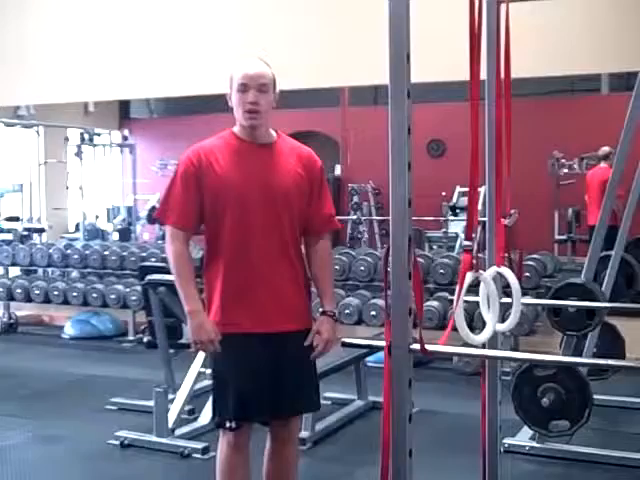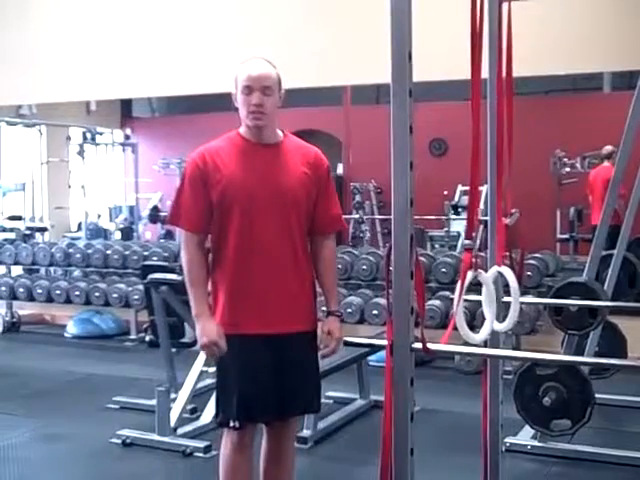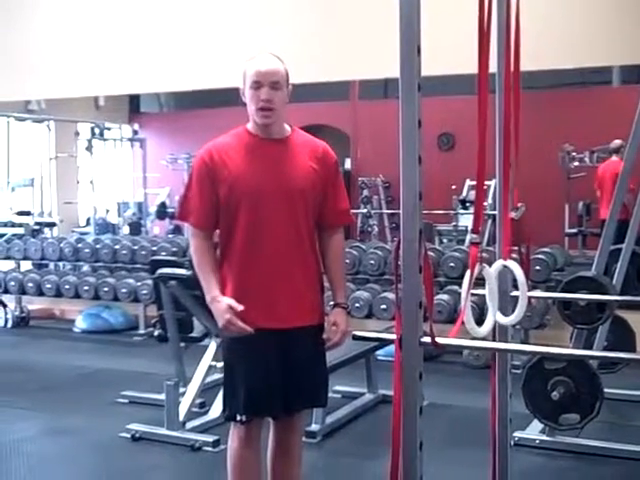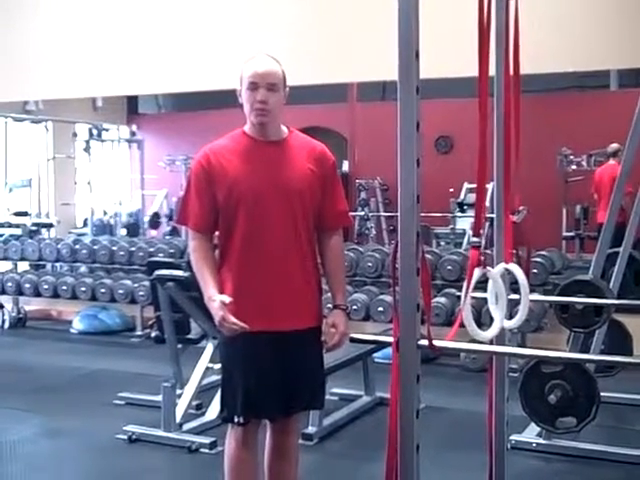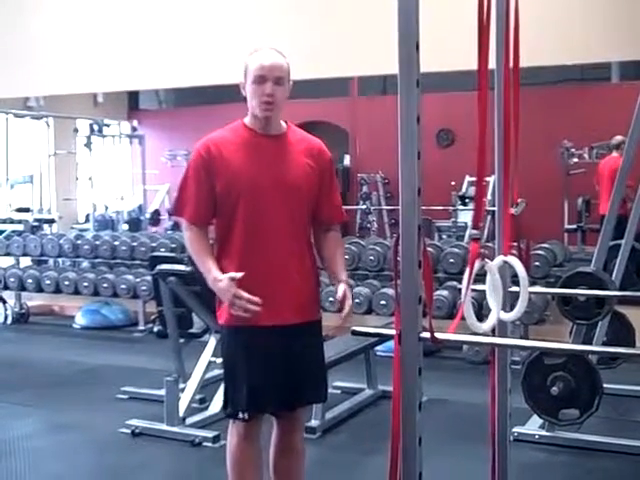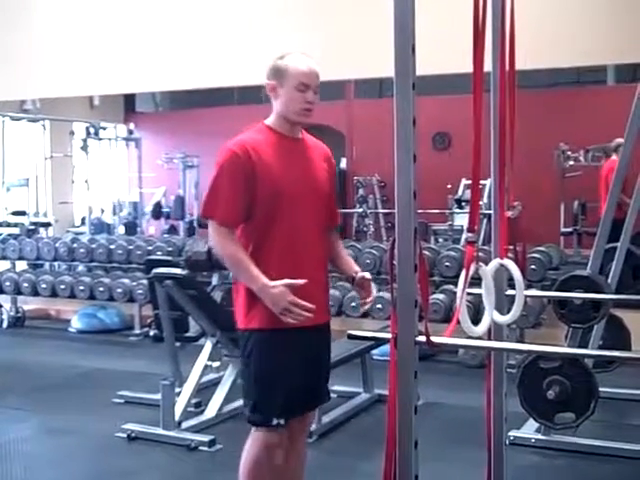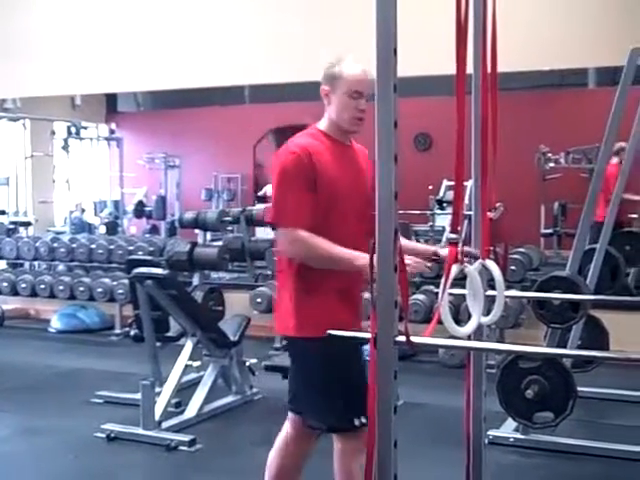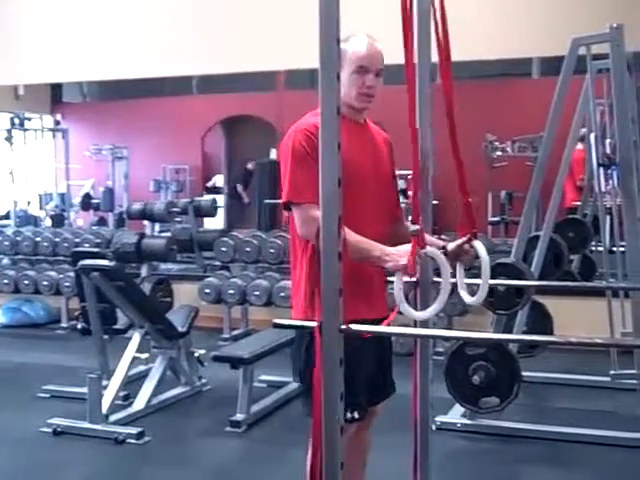
dt=0.7s
person 1, frame 1
left shoulder: (305, 162)
right shoulder: (201, 160)
left elbow: (319, 242)
right elbow: (176, 240)
left wrist: (328, 310)
right wrist: (193, 310)
left hip: (293, 322)
right hip: (232, 324)
left knee: (286, 426)
right knee: (235, 430)
person 1, frame 2
left shoulder: (312, 161)
right shoulder: (206, 161)
left elbow: (324, 242)
right elbow: (192, 245)
left wrist: (333, 311)
right wrist: (202, 315)
left hip: (296, 323)
right hip: (237, 325)
left knee: (285, 426)
right knee: (239, 429)
person 1, frame 3
left shoulder: (319, 155)
right shoulder: (214, 156)
left elbow: (332, 234)
right elbow: (199, 235)
left wrist: (340, 303)
right wrist: (214, 297)
left hip: (304, 315)
right hip: (246, 317)
left knee: (291, 419)
right knee: (246, 423)
person 1, frame 4
left shoulder: (317, 157)
right shoulder: (212, 160)
left elbow: (331, 237)
right elbow: (198, 238)
left wrist: (339, 306)
right wrist: (212, 296)
left hip: (301, 318)
right hip: (243, 320)
left knee: (288, 422)
right knee: (243, 425)
person 1, frame 5
left shoulder: (315, 152)
right shoulder: (213, 151)
left elbow: (327, 228)
right elbow: (192, 227)
left wrist: (341, 278)
right wrist: (215, 279)
left hip: (301, 312)
right hip: (245, 314)
left knee: (294, 418)
right knee: (245, 421)
person 1, frame 6
left shoulder: (321, 154)
right shoulder: (242, 152)
right elbow: (220, 234)
left wrist: (354, 273)
right wrist: (264, 288)
left hip: (314, 314)
right hip: (268, 317)
left knee: (300, 422)
right knee: (269, 429)
person 1, frame 7
left shoulder: (364, 158)
right shoulder: (297, 155)
left elbow: (374, 234)
right elbow: (292, 241)
left wrist: (428, 253)
right wrist: (372, 264)
left hip: (339, 314)
right hip: (316, 318)
left knee: (304, 424)
right knee: (353, 430)
person 1, frame 8
left shoulder: (381, 140)
right shoulder: (308, 135)
right elbow: (309, 223)
left wrist: (439, 247)
right wrist: (382, 255)
left hip: (371, 303)
left knee: (364, 415)
right knee: (337, 421)
